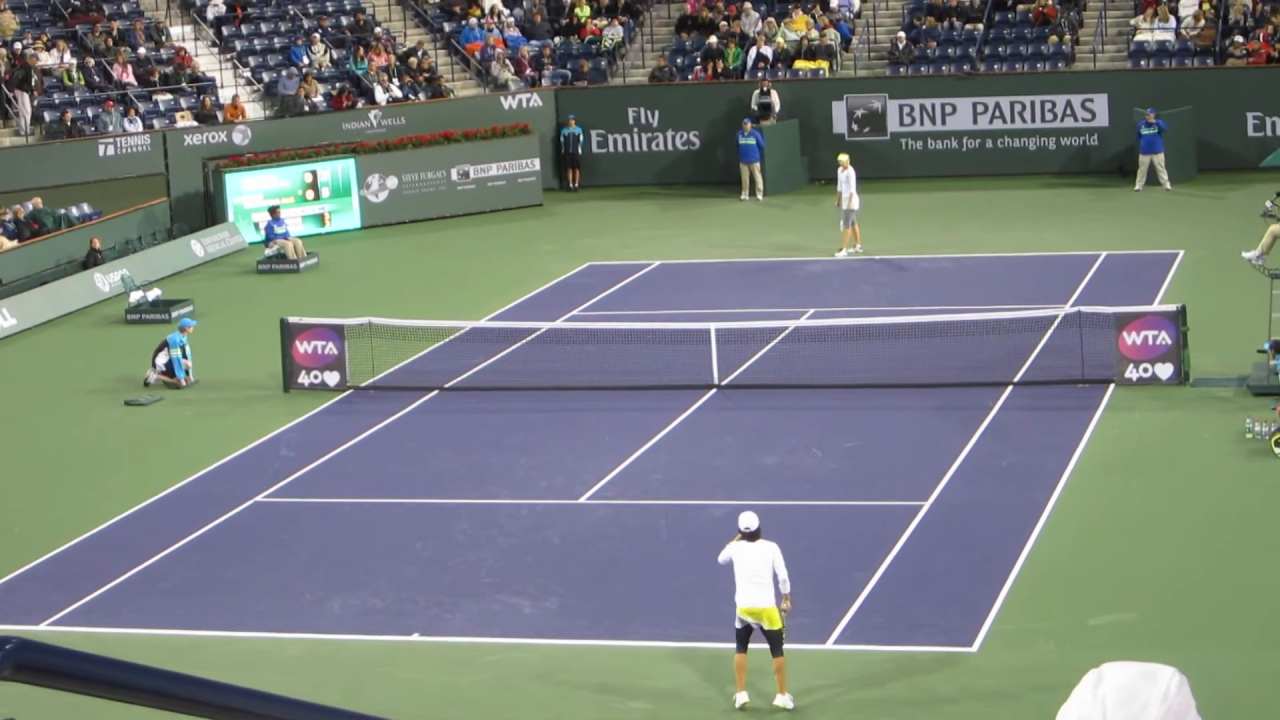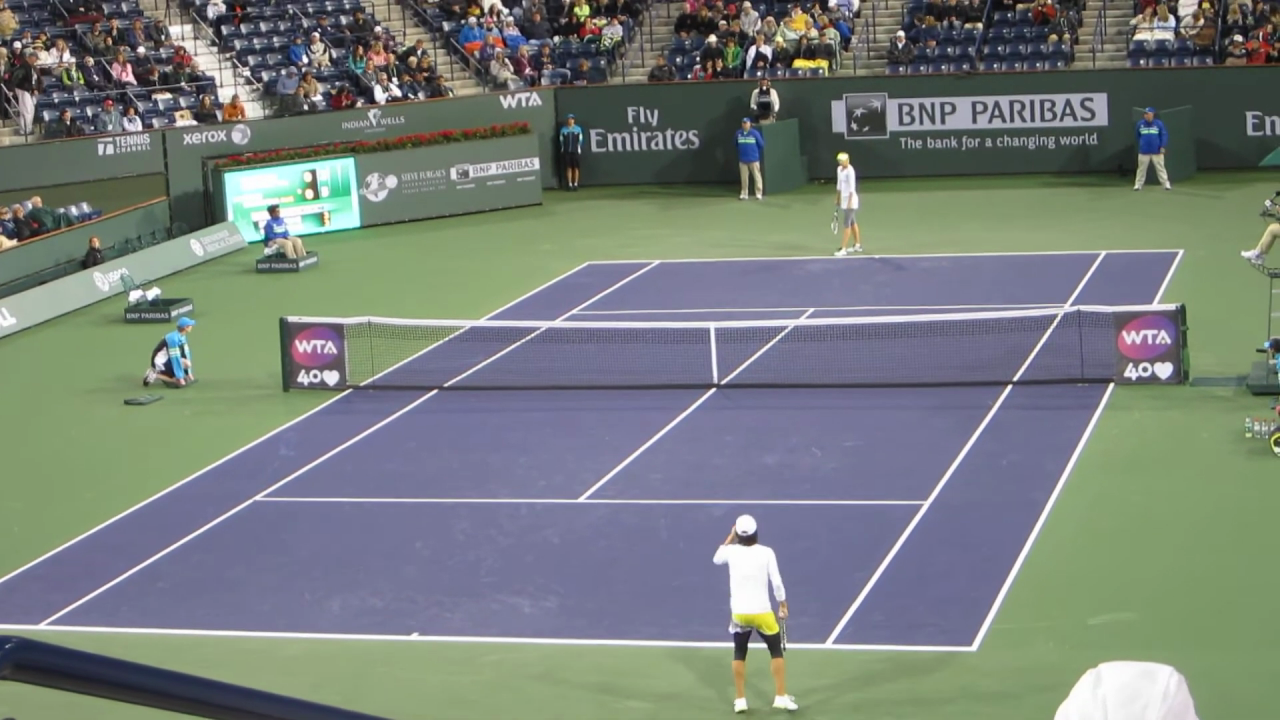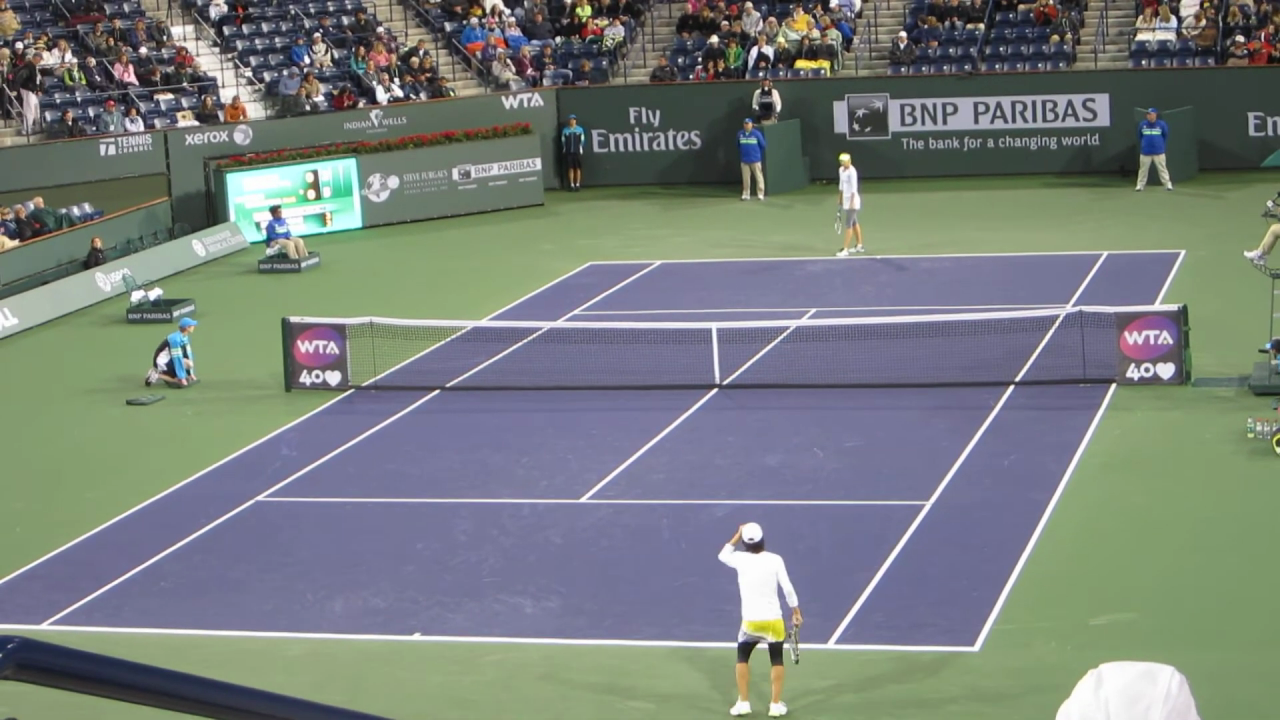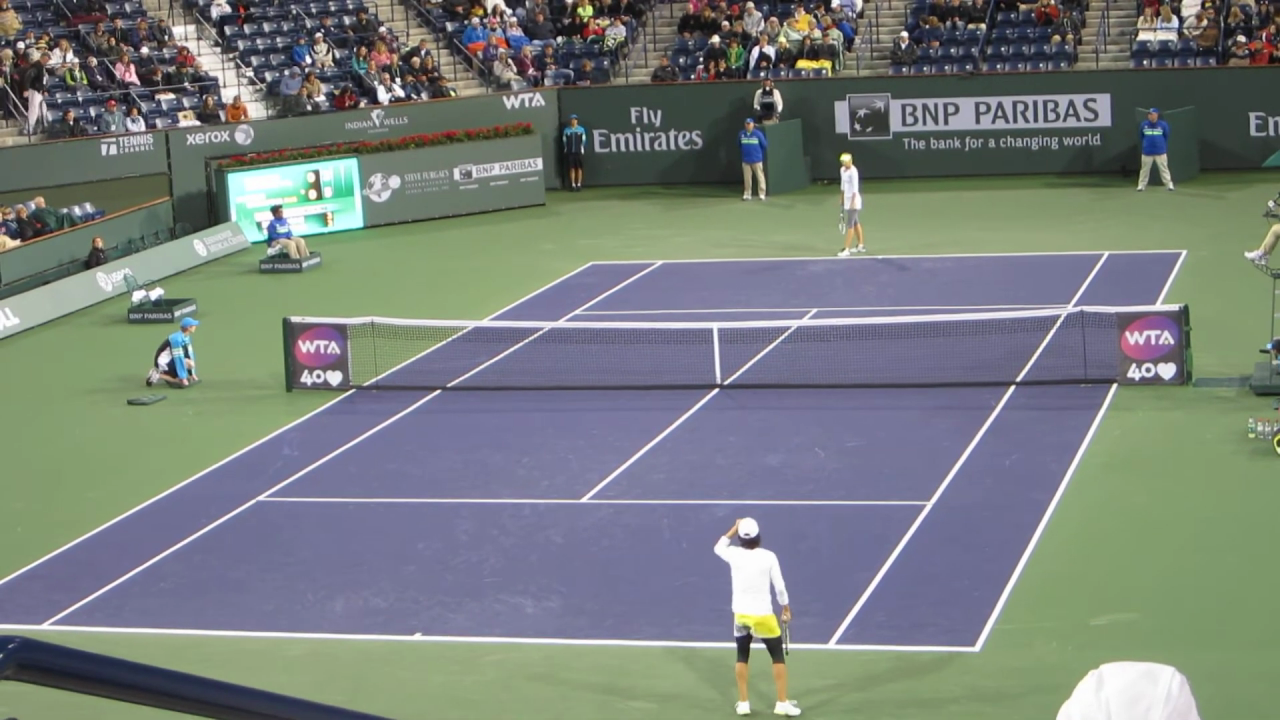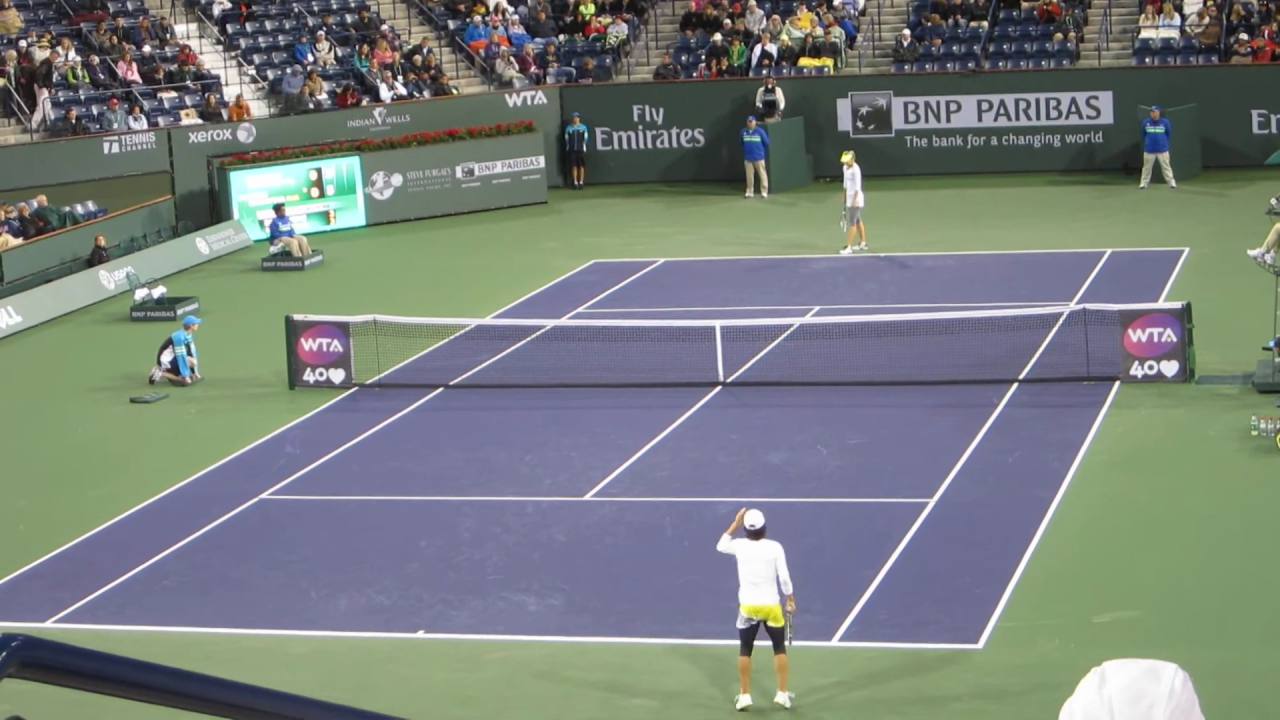
dt=0.3s
person 1, frame 1
left shoulder: (735, 548)
right shoulder: (771, 547)
left elbow: (721, 559)
right elbow: (783, 576)
left wrist: (737, 539)
right wrist: (786, 598)
left hip: (744, 609)
right hip: (767, 608)
left knee: (741, 649)
right knee: (777, 651)
left ankle: (741, 693)
right ankle: (782, 695)
person 1, frame 2
left shoulder: (731, 551)
right shoulder: (766, 553)
left elbow: (716, 559)
right elbow: (776, 582)
left wrist: (731, 536)
right wrist: (783, 605)
left hip: (739, 613)
right hip: (762, 612)
left knee: (739, 655)
right knee: (776, 651)
left ankle: (740, 699)
right ankle: (781, 697)
person 1, frame 3
left shoulder: (740, 559)
right shoulder: (775, 560)
left elbow: (722, 555)
right elbow: (788, 589)
left wrist: (738, 536)
right wrist: (796, 612)
left hip: (751, 620)
right hip: (773, 620)
left knee: (742, 658)
right knee: (777, 659)
left ankle: (742, 702)
right ankle: (776, 704)
person 1, frame 4
left shoulder: (734, 554)
right shoulder: (769, 557)
left elbow: (718, 548)
right elbow: (779, 587)
left wrist: (734, 529)
right wrist: (786, 609)
left hip: (742, 615)
right hip: (764, 616)
left knee: (742, 657)
right knee: (778, 657)
left ankle: (743, 702)
right ankle: (782, 703)
person 1, frame 5
left shoulder: (739, 546)
right shoulder: (775, 547)
left elbow: (720, 545)
right elbow: (784, 577)
left wrist: (735, 523)
right wrist: (790, 599)
left hip: (748, 607)
right hip: (771, 606)
left knee: (745, 651)
right knee: (780, 649)
left ankle: (744, 695)
right ankle: (782, 694)
